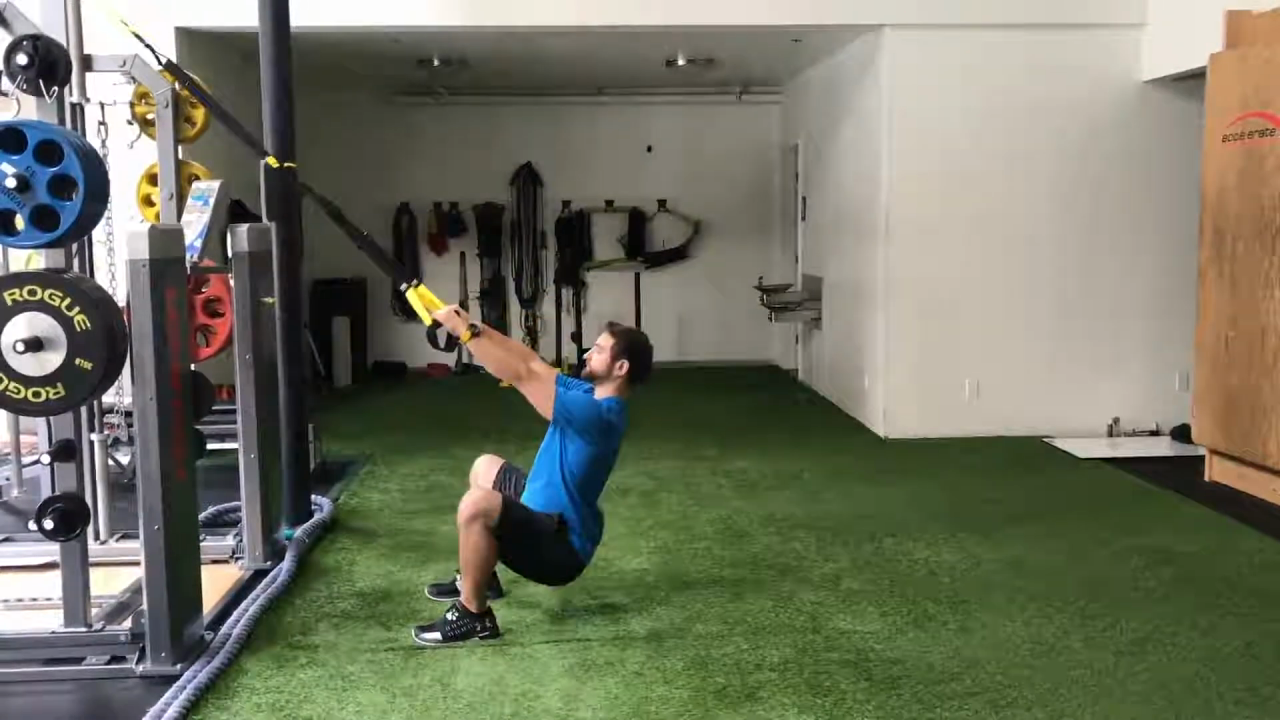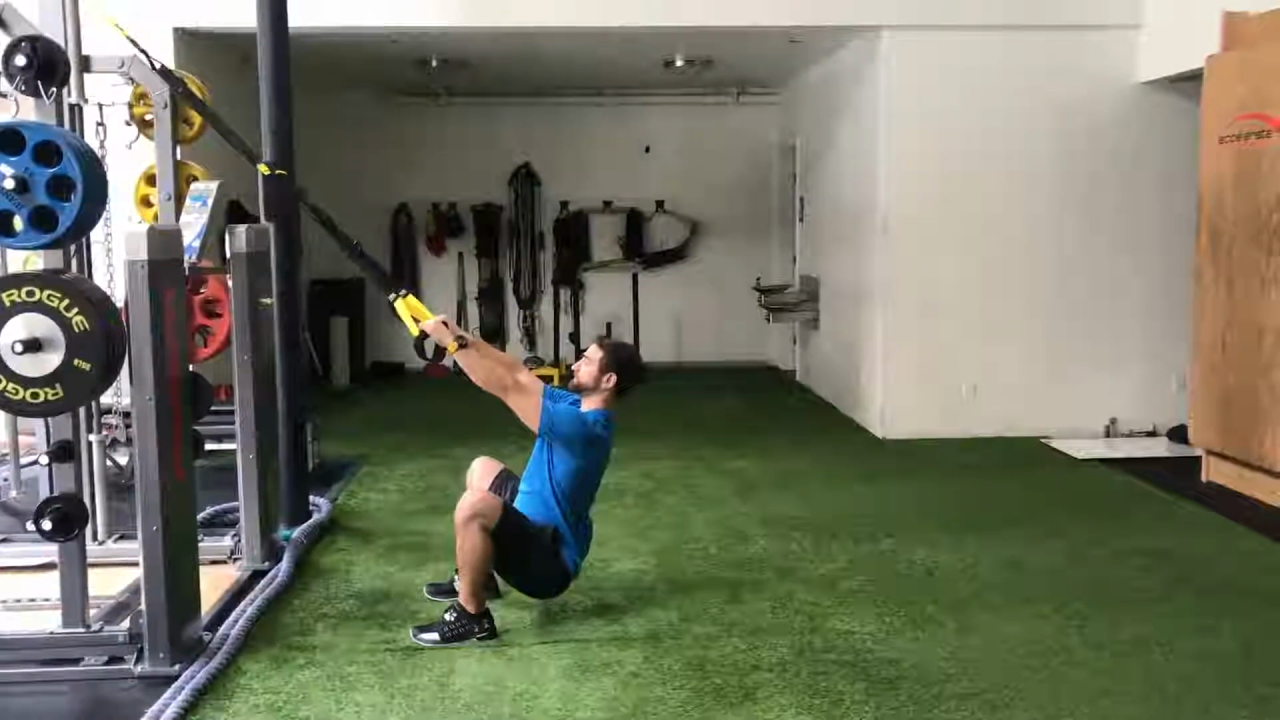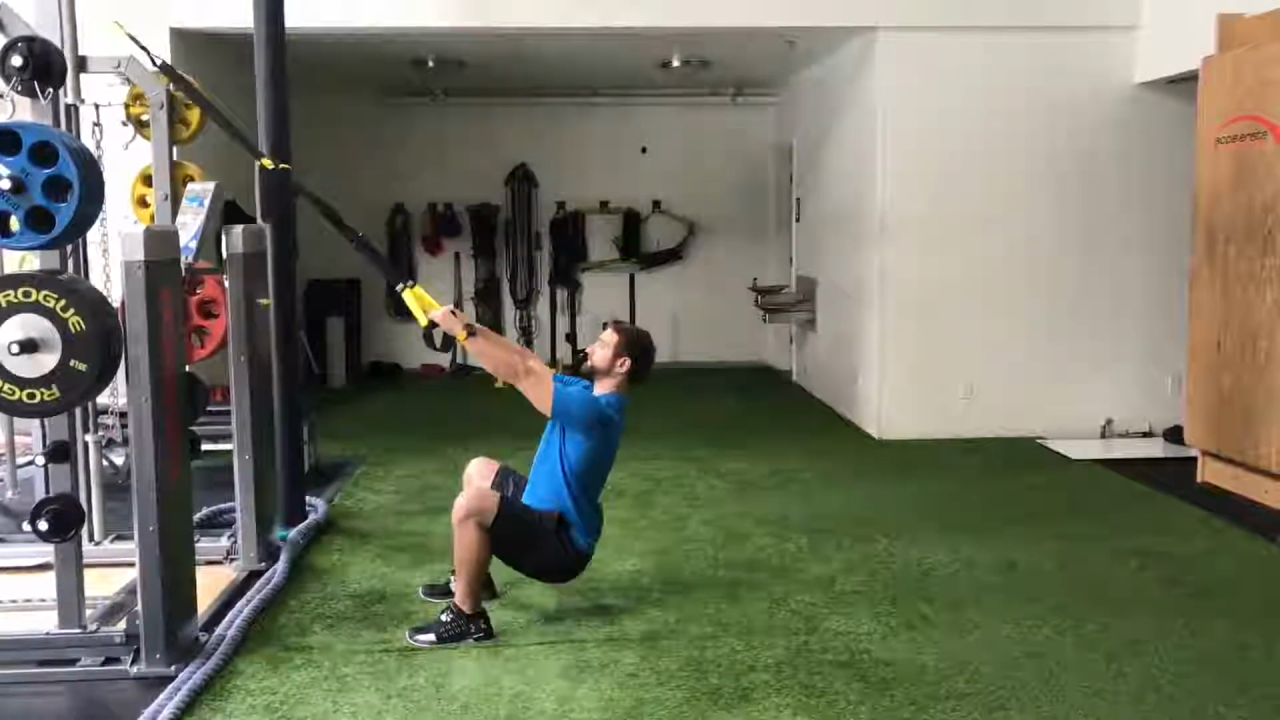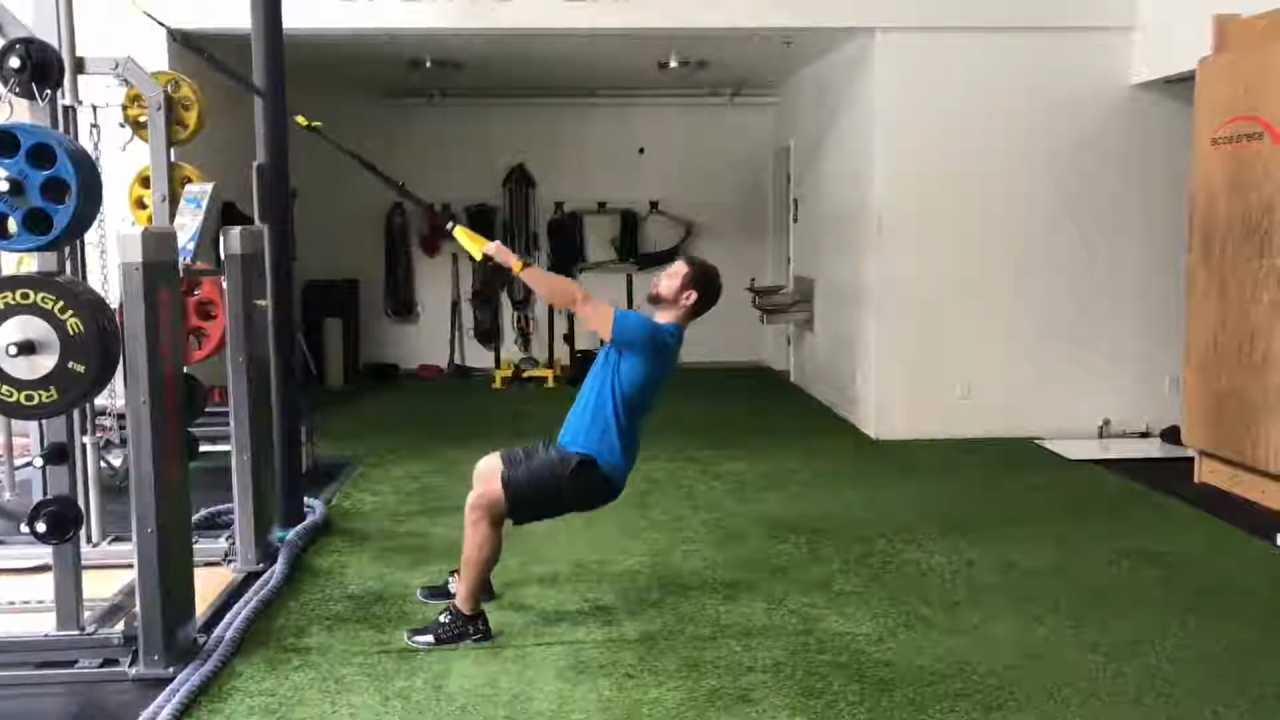
dt=0.4s
person 1, frame 1
left shoulder: (598, 414)
right shoulder: (593, 395)
left elbow: (522, 376)
right elbow: (532, 362)
left wrist: (464, 331)
right wrist: (474, 325)
left hip: (559, 546)
right hip: (549, 514)
left knee: (476, 506)
right knee: (484, 468)
left ankle: (474, 616)
right ankle: (479, 577)
person 1, frame 2
left shoulder: (583, 427)
right shoulder: (577, 405)
left elbow: (507, 386)
right elbow: (519, 372)
left wrist: (451, 342)
right wrist: (461, 336)
left hip: (549, 562)
right hip: (542, 530)
left knee: (474, 508)
right knee: (482, 470)
left ankle: (472, 616)
right ankle: (476, 578)
person 1, frame 3
left shoulder: (597, 411)
right shoulder: (589, 393)
left elbow: (520, 373)
right elbow: (527, 359)
left wrist: (461, 331)
right wrist: (469, 326)
left hip: (562, 546)
right hip: (551, 516)
left knee: (470, 506)
right knee: (479, 471)
left ankle: (467, 616)
right ankle: (472, 579)
person 1, frame 4
left shoulder: (654, 337)
right shoulder: (648, 330)
left elbow: (577, 300)
right elbow: (579, 301)
left wrist: (514, 263)
right wrist: (515, 264)
left hip: (590, 468)
right hip: (578, 452)
left knee: (481, 502)
right knee: (486, 470)
left ankle: (466, 617)
right ankle: (468, 579)
